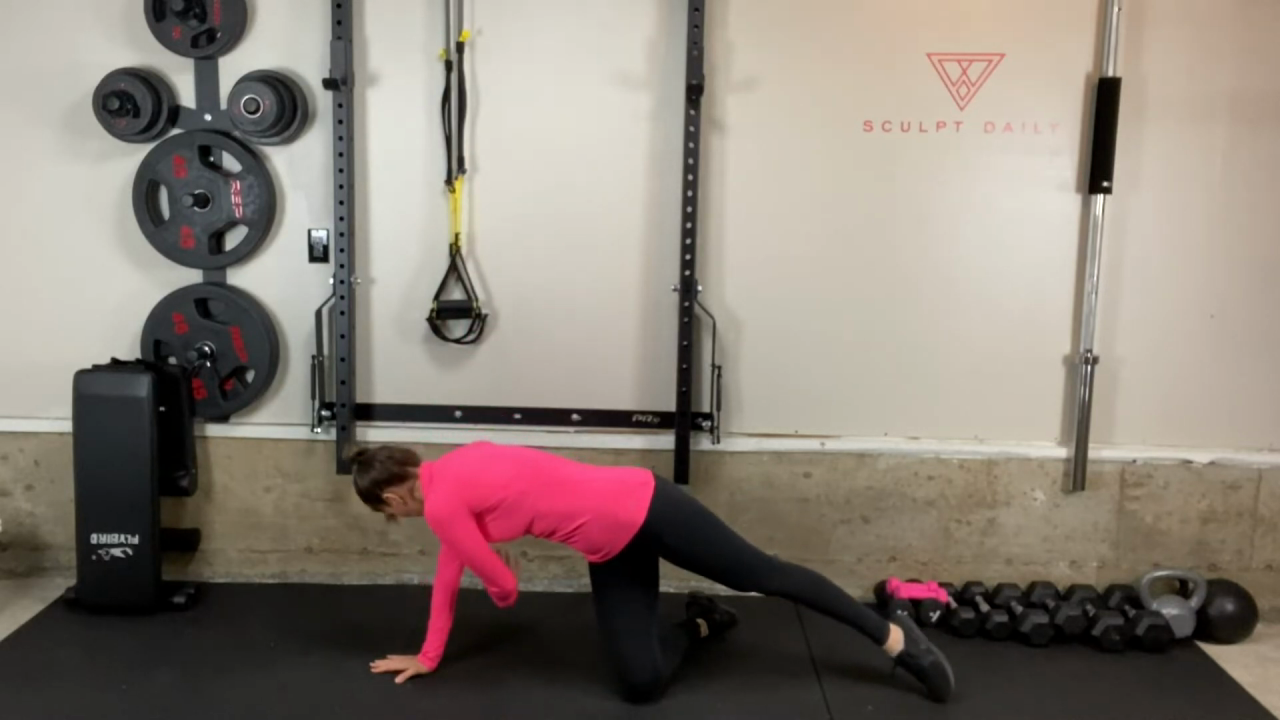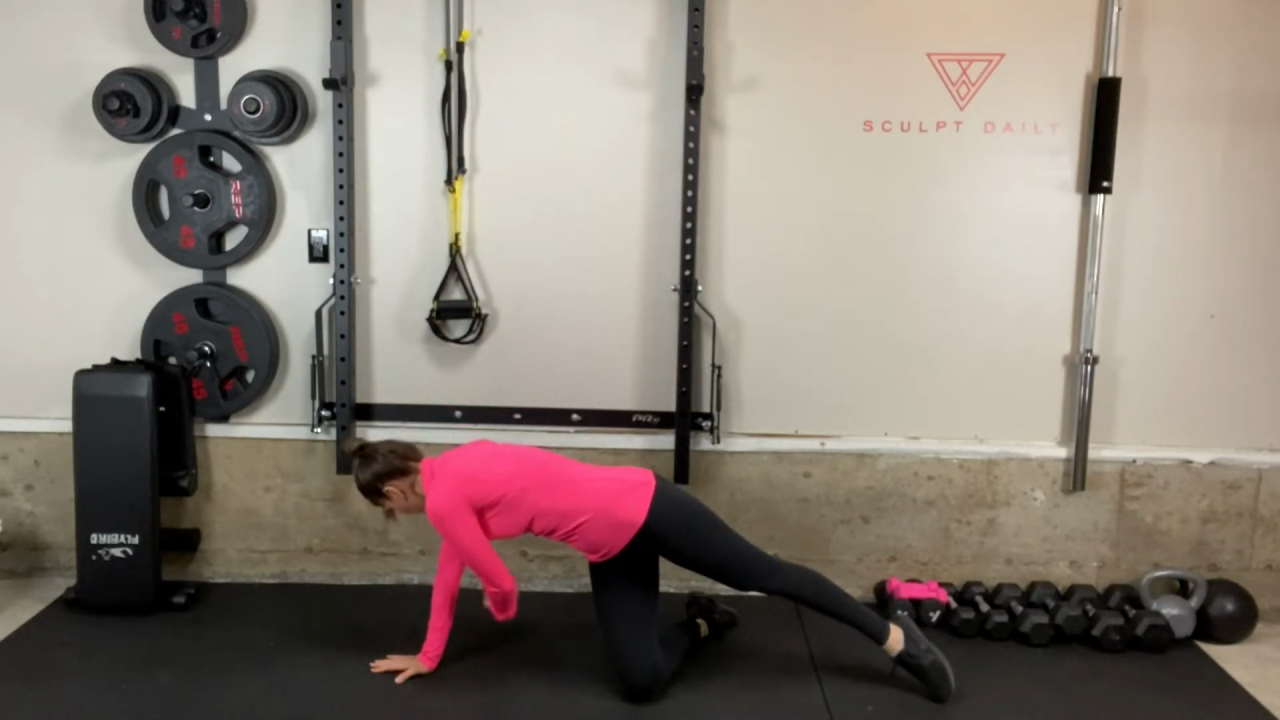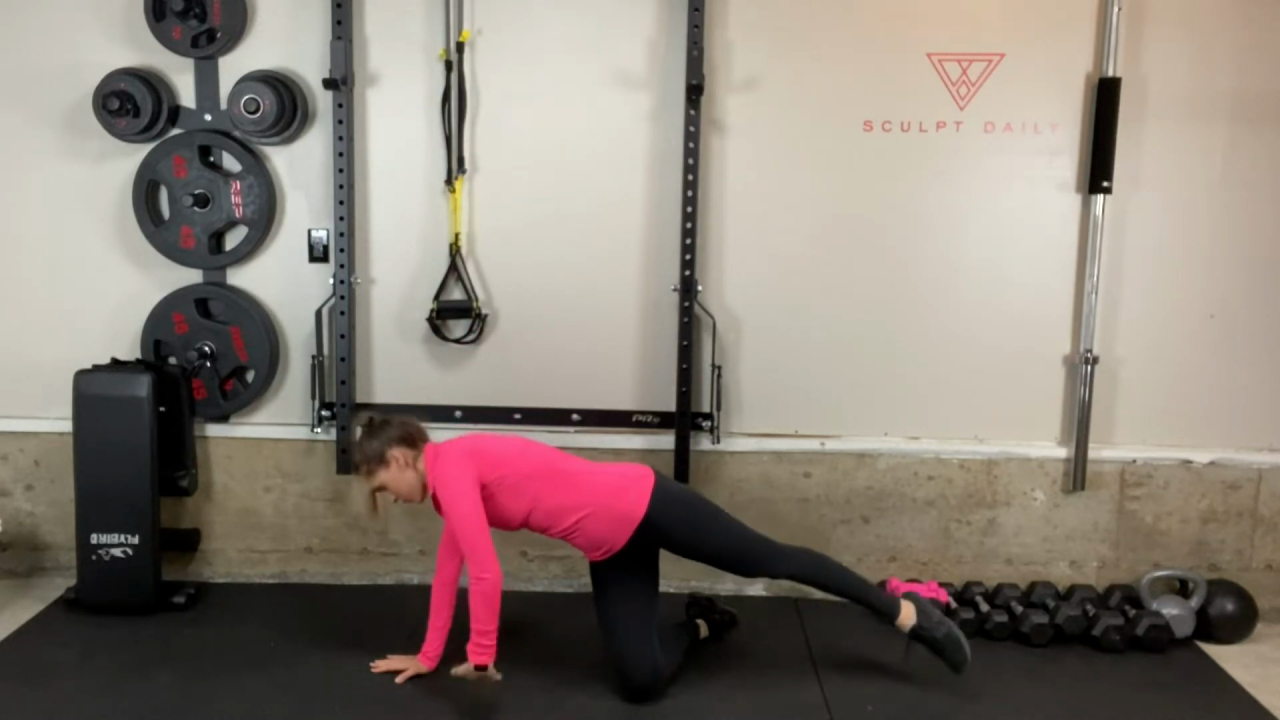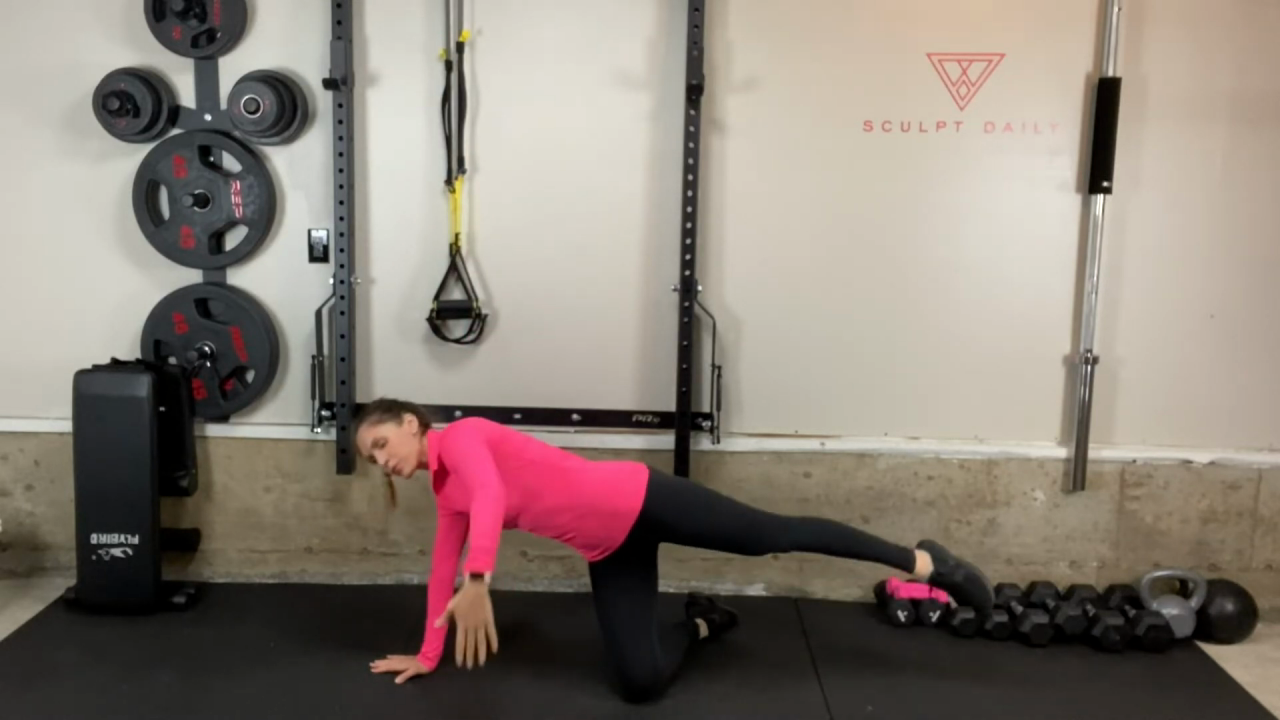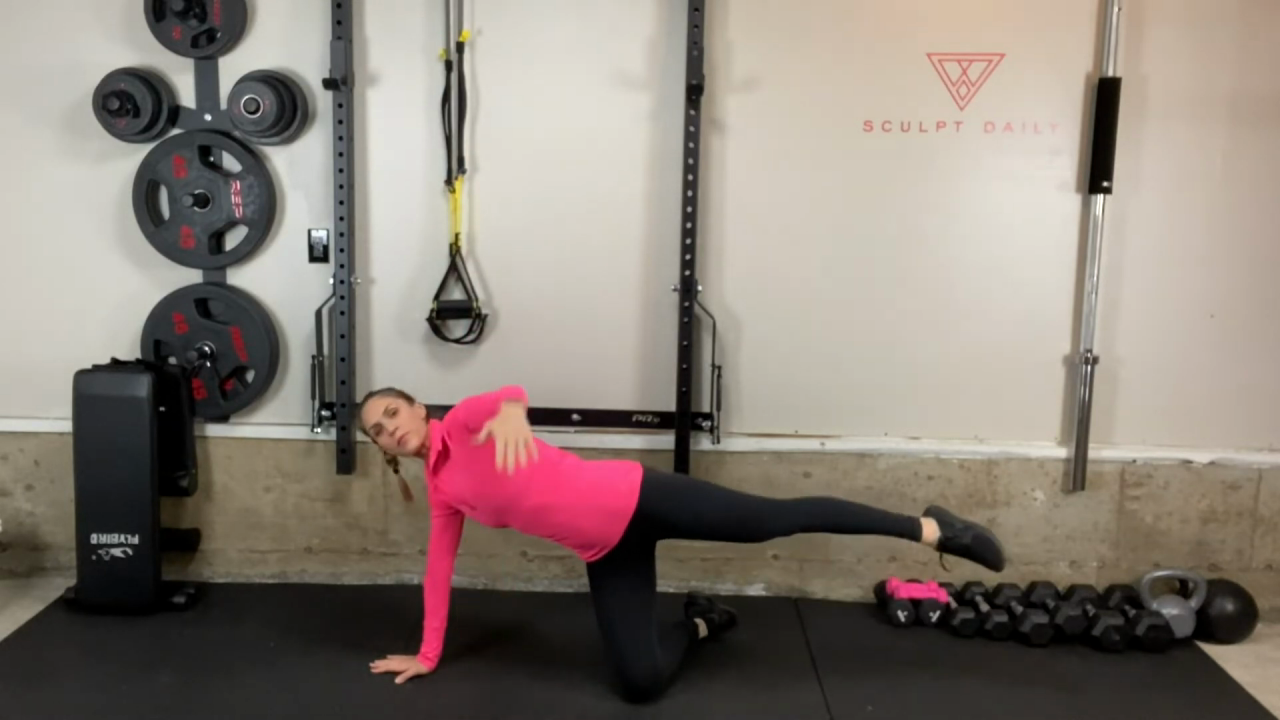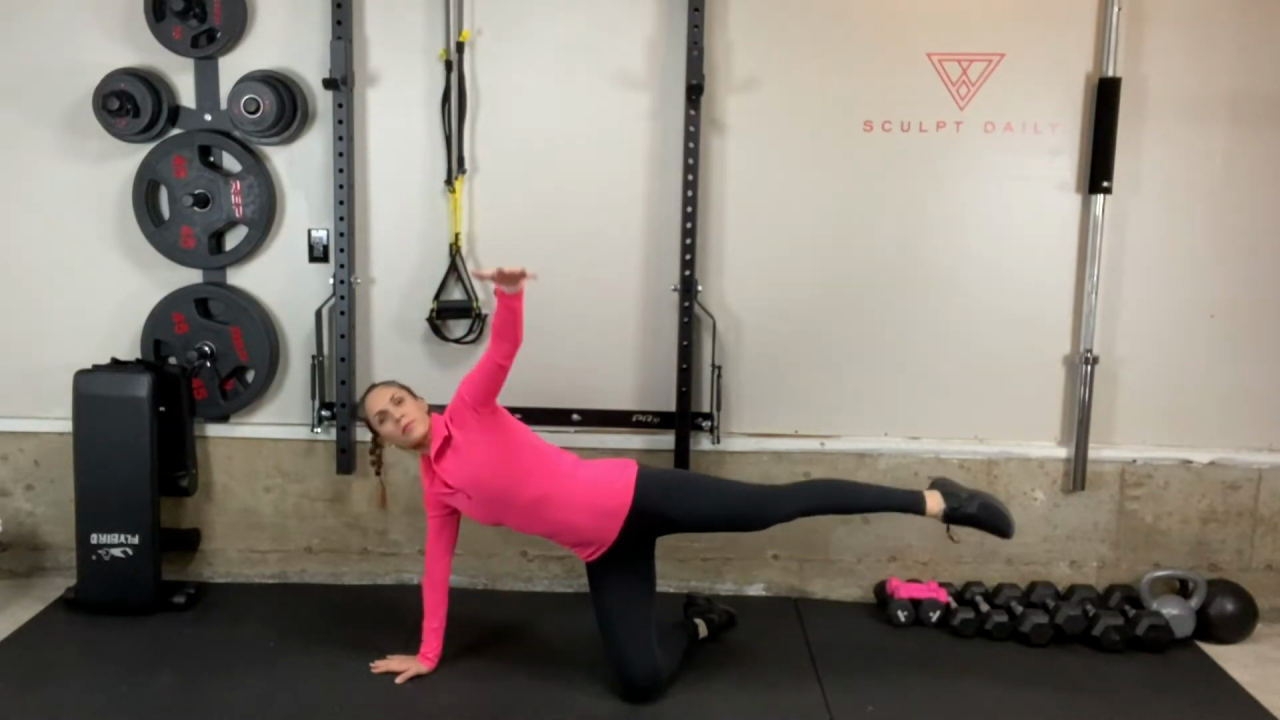
dt=0.3s
person 1, frame 1
left shoulder: (442, 504)
right shoulder: (454, 474)
left elbow: (501, 583)
right elbow: (449, 574)
left wrist: (504, 592)
right wrist: (427, 656)
left hip: (642, 508)
right hip: (611, 549)
left knee: (765, 575)
right knee: (641, 683)
left ankle: (894, 637)
right ankle: (697, 623)
person 1, frame 2
left shoulder: (444, 498)
right shoulder: (456, 473)
left elbow: (499, 585)
right elbow: (449, 571)
left wrist: (503, 609)
right wrist: (428, 656)
left hip: (642, 507)
right hip: (611, 550)
left knee: (765, 574)
right knee: (642, 682)
left ankle: (895, 638)
right ankle: (699, 623)
person 1, frame 3
left shoulder: (451, 466)
right shoulder: (454, 480)
left elbow: (487, 575)
right elbow: (448, 570)
left wrist: (483, 657)
right wrist: (429, 655)
left hip: (642, 504)
right hip: (611, 548)
left knee: (771, 559)
right knee: (641, 683)
left ankle: (905, 613)
right ankle: (698, 624)
person 1, frame 4
left shoulder: (460, 434)
right shoulder: (445, 493)
left elbow: (490, 489)
right elbow: (443, 568)
left wrist: (478, 580)
right wrist: (429, 653)
left hip: (637, 500)
right hip: (608, 549)
left knee: (778, 535)
right knee: (641, 681)
left ankle: (923, 562)
right ankle: (697, 623)
person 1, frame 5
left shoulder: (464, 423)
right shoulder: (441, 488)
left elbow: (510, 391)
right elbow: (440, 566)
left wrist: (509, 413)
right wrist: (427, 654)
left hip: (632, 498)
right hip: (606, 548)
left knee: (778, 517)
right knee: (639, 683)
left ankle: (929, 528)
right ankle: (697, 623)
person 1, frame 6
left shoulder: (469, 410)
right shoulder: (434, 487)
left elbow: (505, 346)
right elbow: (439, 567)
left wrist: (509, 290)
right wrist: (426, 653)
left hip: (627, 498)
right hip: (600, 550)
left knee: (777, 503)
right knee: (640, 683)
left ankle: (934, 501)
right ankle: (698, 623)
